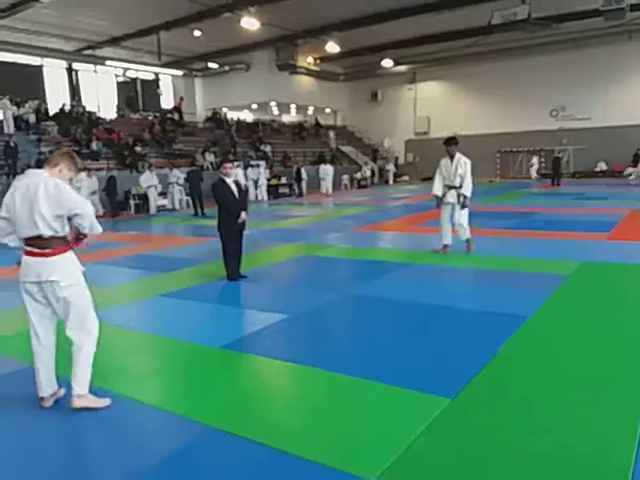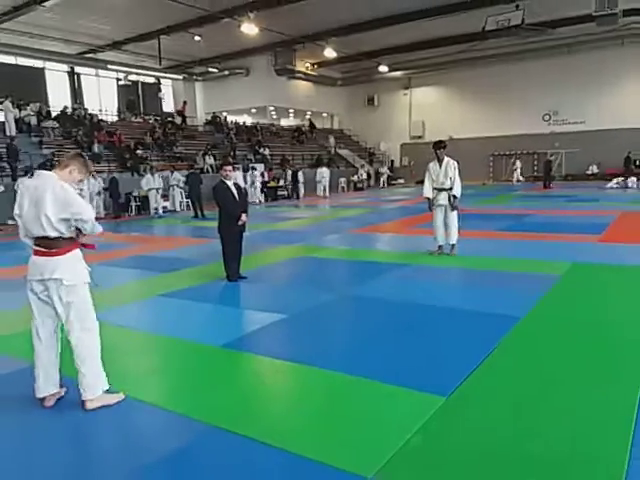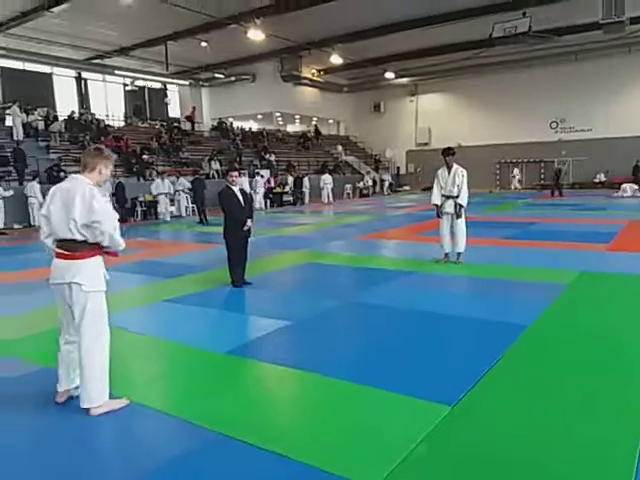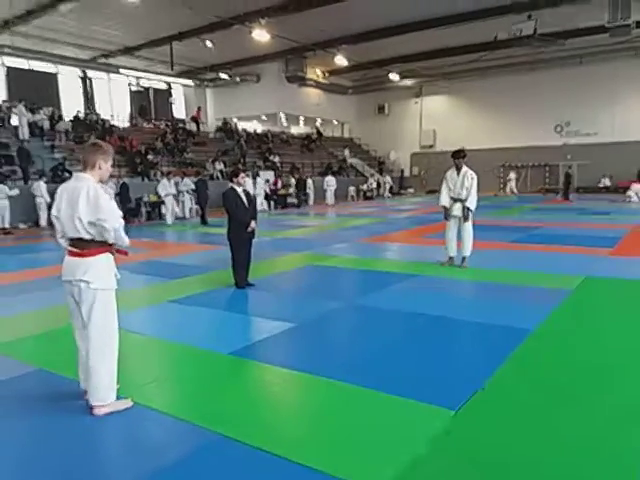
dt=0.4s
person 1, frame 1
right shoulder: (54, 186)
right elbow: (82, 211)
right wrist: (85, 231)
left hip: (30, 265)
right hip: (58, 264)
left knee: (41, 332)
right knee: (84, 327)
left ankle: (47, 391)
right ankle: (80, 393)
person 1, frame 2
left shoulder: (26, 186)
right shoulder: (59, 189)
left elbow: (24, 229)
right elbow: (86, 217)
left wrist: (46, 240)
right wrist: (81, 231)
left hip: (38, 263)
right hip: (64, 264)
left knee: (43, 331)
right knee: (83, 329)
left ankle: (47, 390)
right ankle: (92, 394)
person 1, frame 3
left shoulder: (57, 190)
right shoulder: (90, 193)
left elbow: (46, 232)
right elbow: (108, 229)
left wrist: (63, 252)
right wrist: (115, 245)
left hip: (60, 266)
right hip: (84, 268)
left knee: (69, 332)
right knee: (93, 335)
left ankle: (65, 388)
right ankle: (95, 400)
person 1, frame 4
left shoulder: (64, 189)
right shoulder: (94, 191)
left elbow: (61, 231)
right elbow: (113, 226)
right wrist: (120, 241)
left hip: (72, 263)
right hip: (95, 266)
left knee: (83, 330)
right knee: (102, 332)
left ankle: (92, 385)
right ankle: (101, 400)
